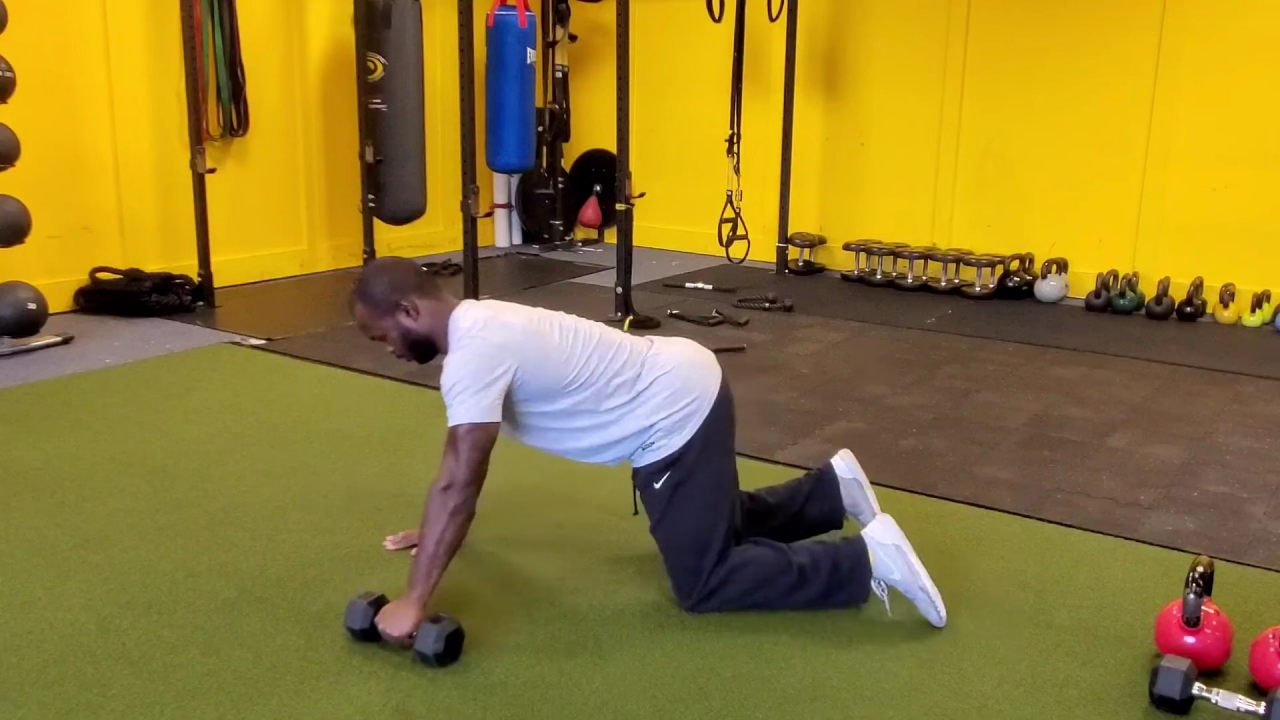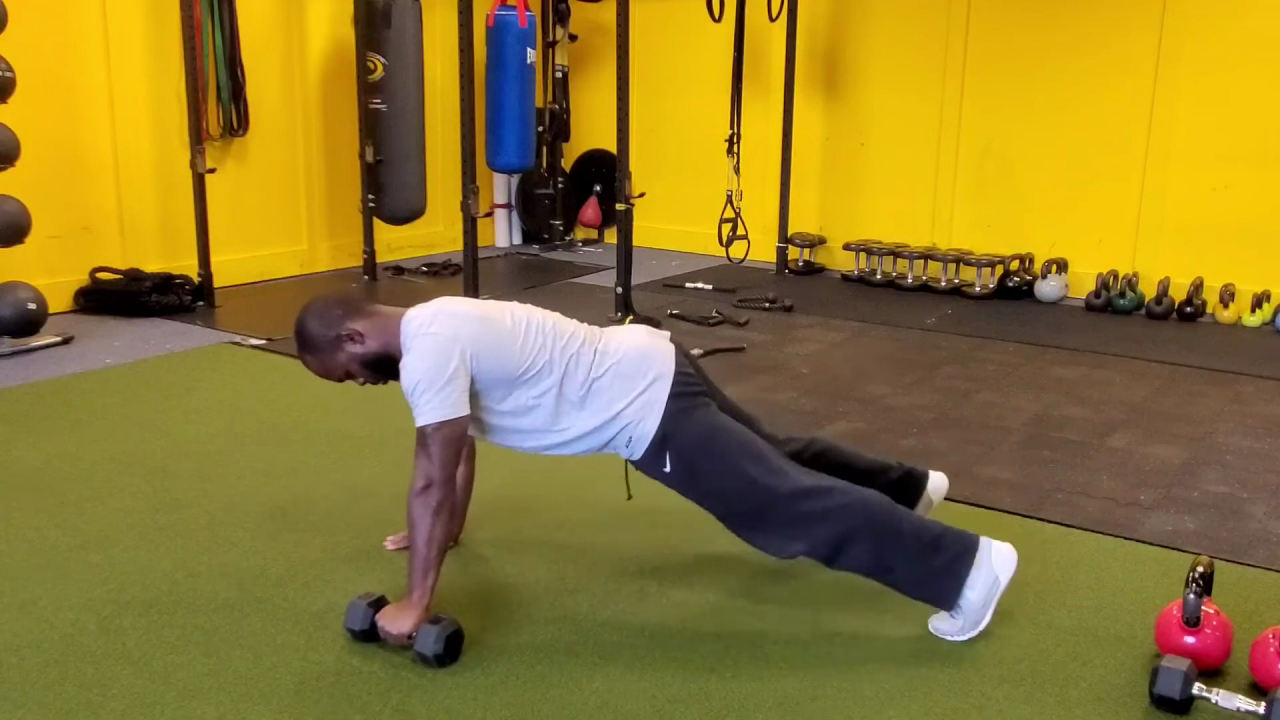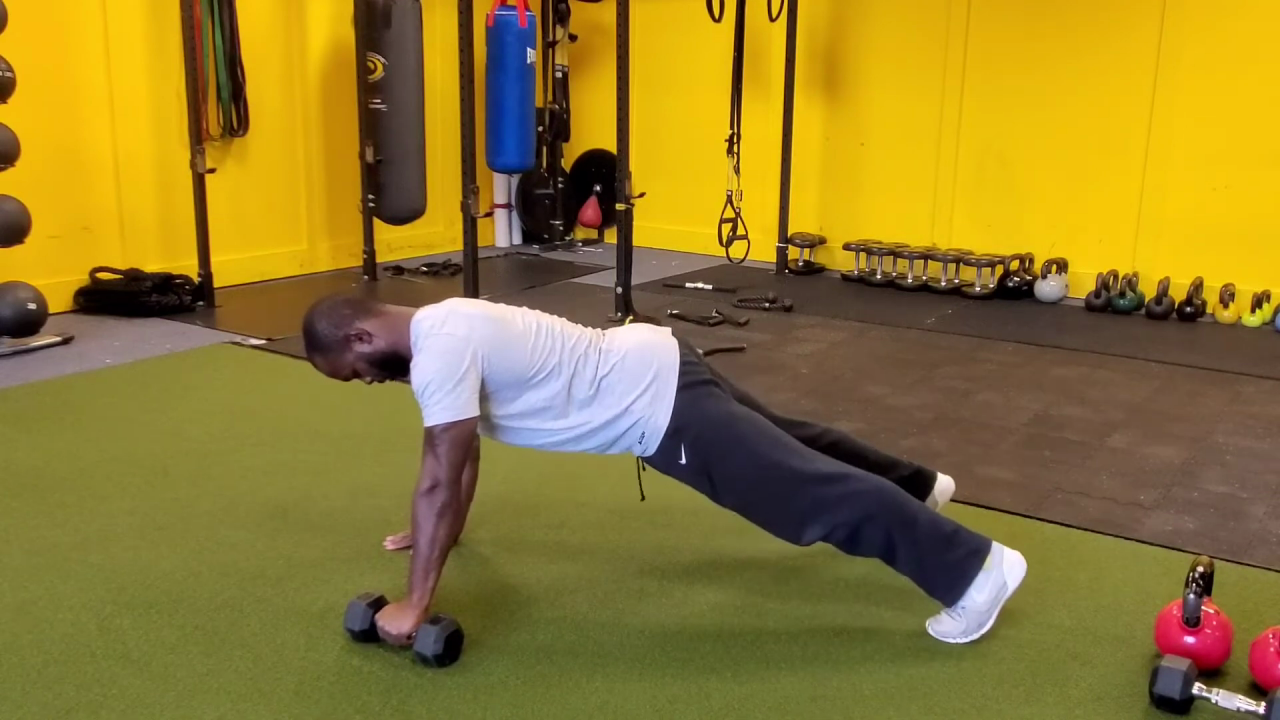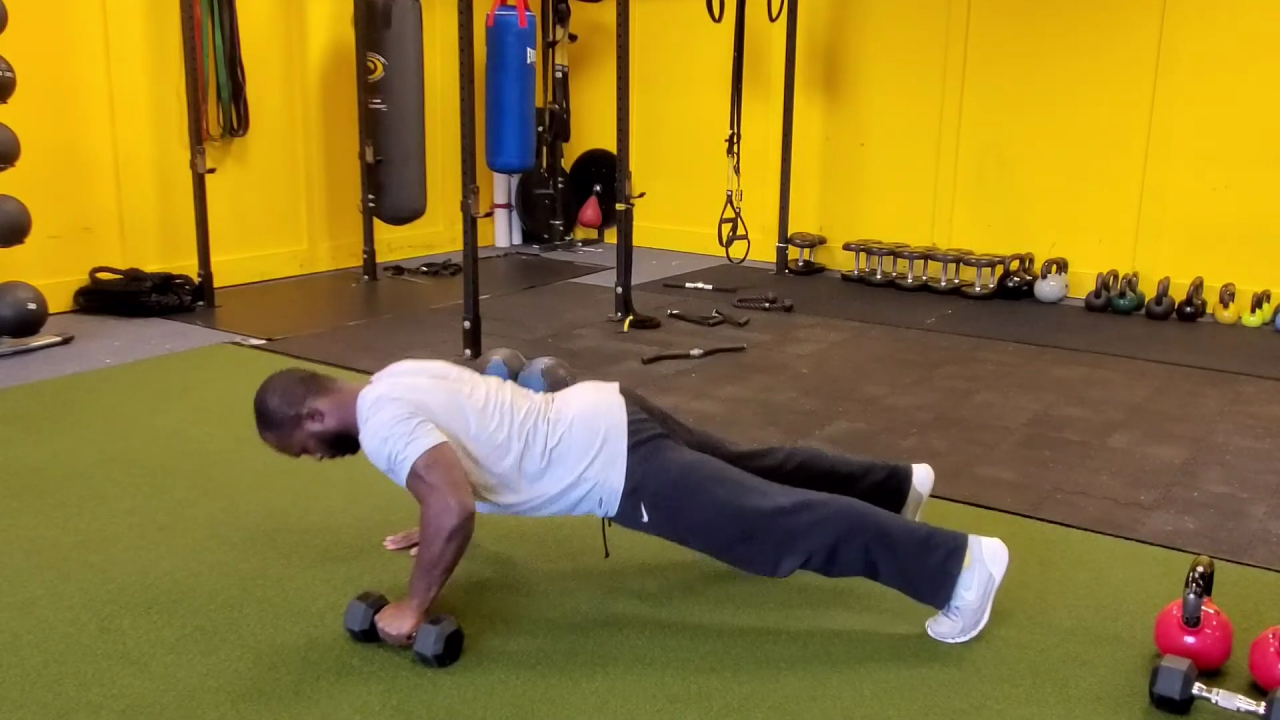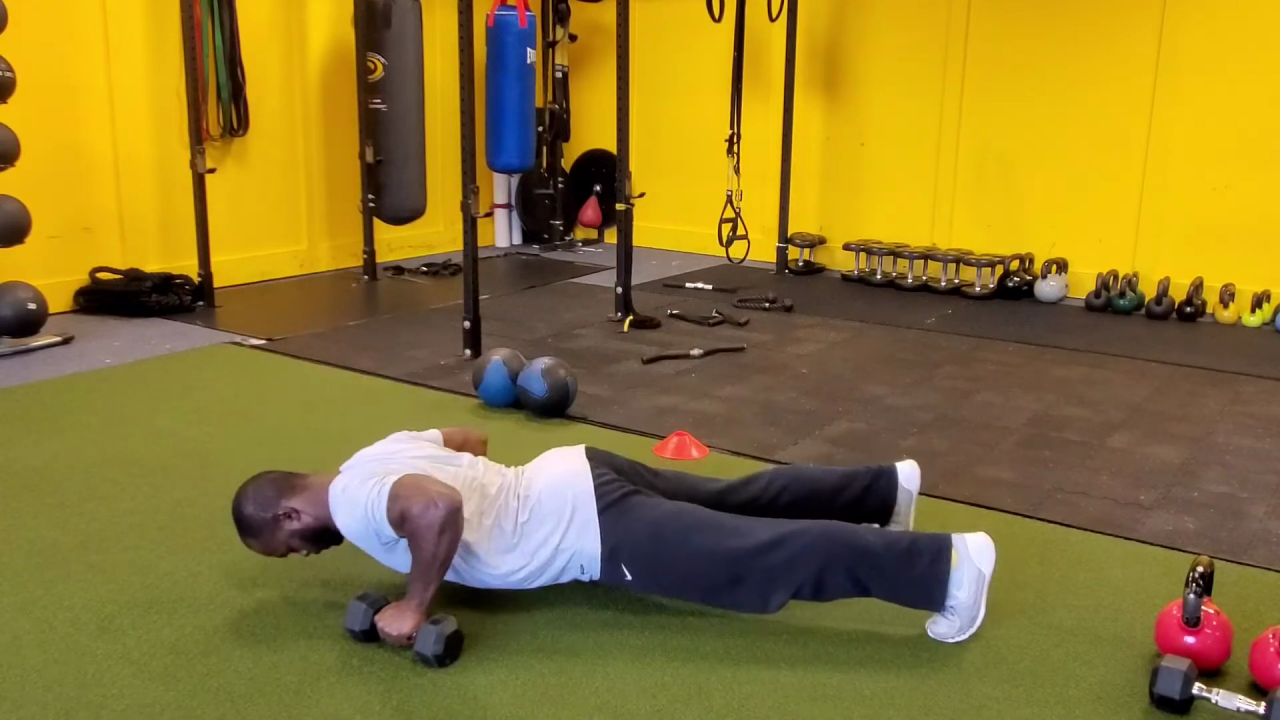
dt=0.7s
person 1, frame 1
left shoulder: (473, 353)
right shoulder: (477, 324)
left elbow: (457, 481)
right elbow: (468, 461)
left wrist: (416, 601)
right wrist: (439, 530)
left hip: (674, 414)
right hip: (681, 387)
left knee: (705, 582)
right knee: (715, 527)
left ankle: (868, 557)
right ankle: (831, 487)
person 1, frame 2
left shoulder: (426, 350)
right shoulder: (436, 328)
left elbow: (433, 478)
right elbow: (462, 450)
left wrist: (415, 602)
right wrist: (445, 531)
left hip: (645, 407)
right hip: (644, 368)
left knee: (787, 505)
right knee: (774, 458)
left ankle: (966, 566)
right ankle: (911, 488)
person 1, frame 3
left shoulder: (438, 350)
right shoulder: (443, 327)
left elbow: (440, 476)
right elbow: (464, 450)
left wrist: (415, 602)
right wrist: (438, 529)
left hip: (657, 404)
right hip: (653, 372)
left knee: (805, 493)
right knee: (788, 450)
left ankle: (976, 568)
right ankle: (918, 488)
person 1, frame 4
left shoulder: (382, 421)
right shoulder: (399, 381)
left elbow: (453, 513)
left wrist: (413, 607)
right wrist: (431, 529)
left hip: (615, 466)
right hip: (605, 416)
left knee: (777, 524)
right knee: (759, 472)
left ankle: (959, 565)
right ankle: (896, 486)
person 1, frame 5
left shoulder: (355, 500)
right shoulder: (379, 457)
left elbow: (440, 510)
right elbow: (471, 436)
left wrist: (415, 604)
left hip: (594, 531)
right hip: (578, 477)
left knee: (766, 558)
right knee: (743, 499)
left ankle: (949, 564)
right ankle: (885, 487)
